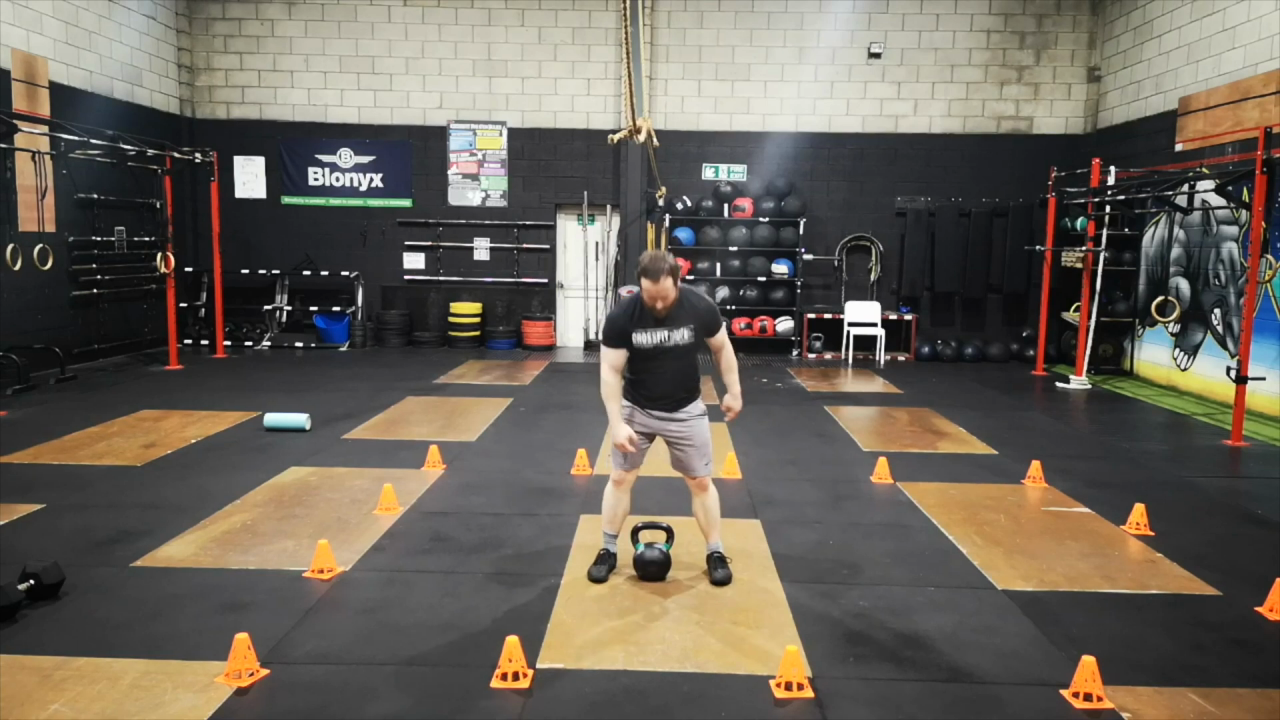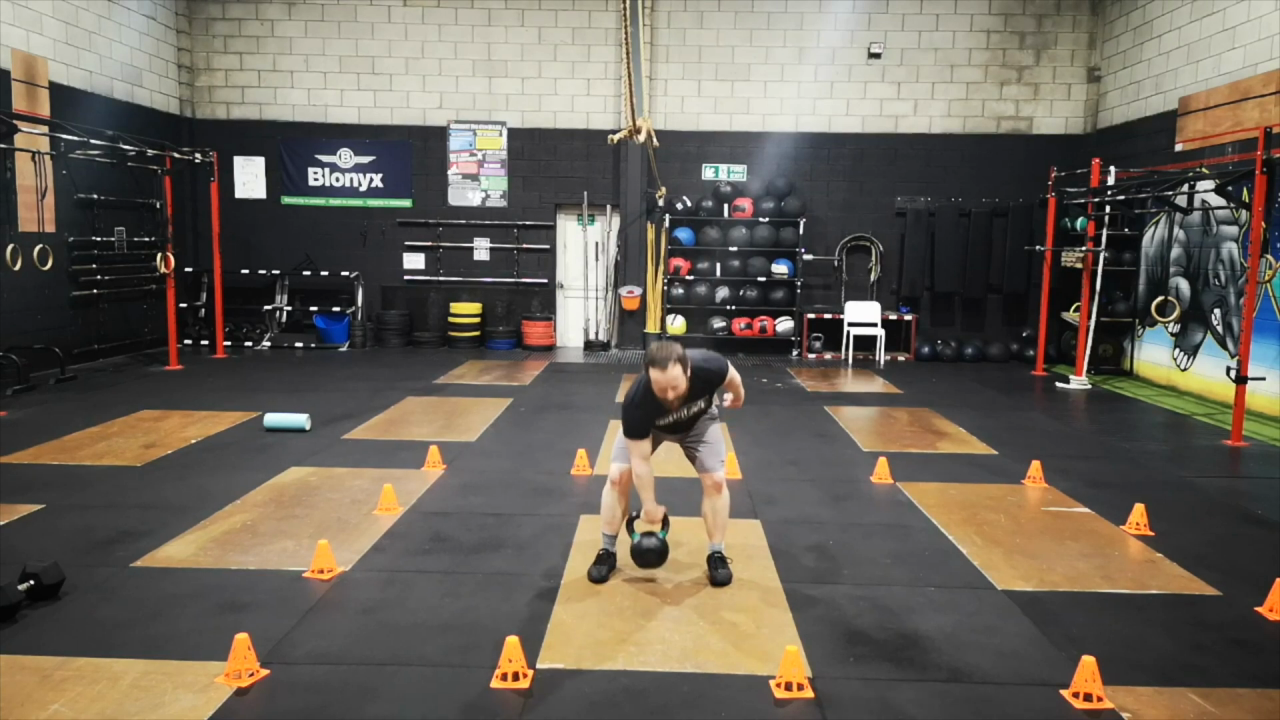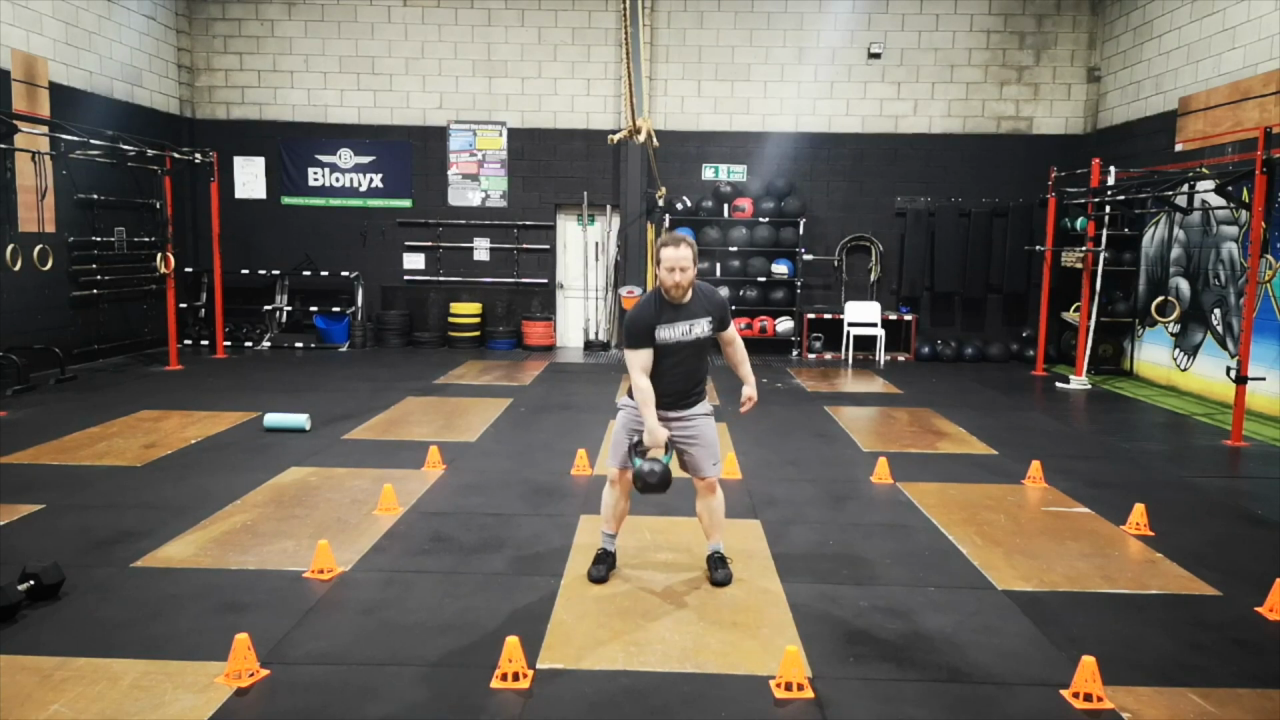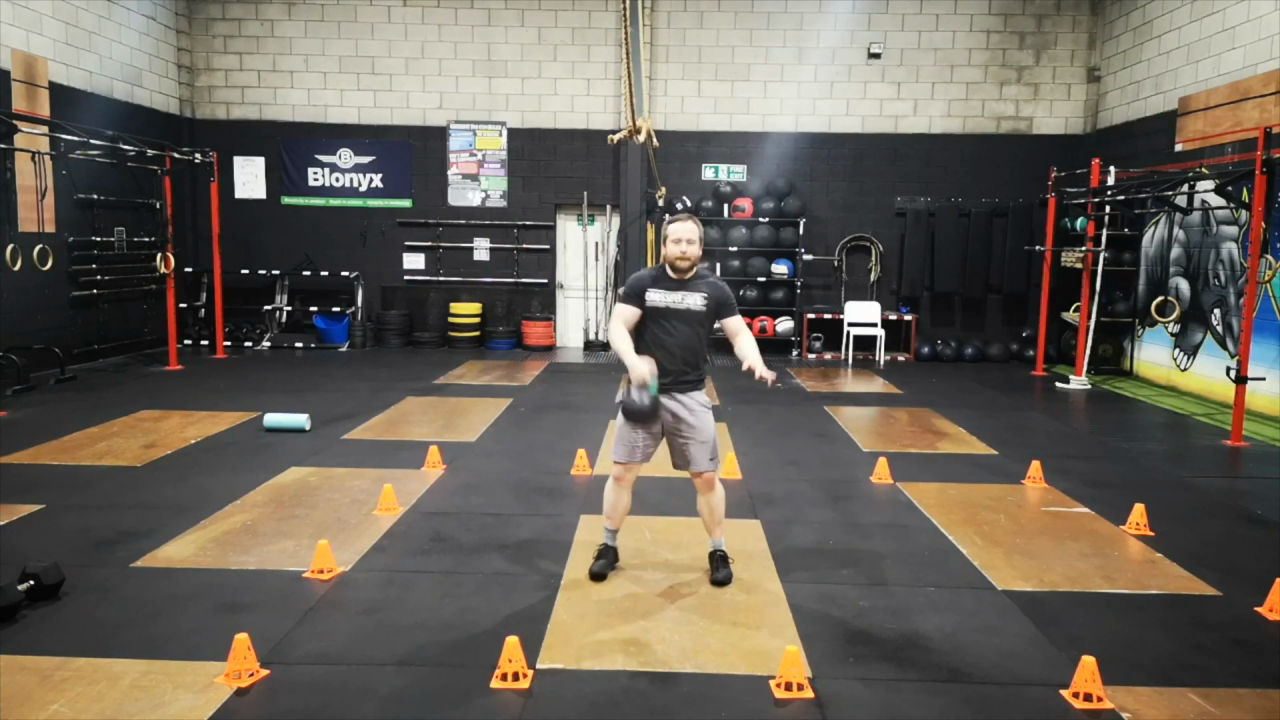
dt=1s
person 1, frame 1
left shoulder: (700, 307)
right shoulder: (622, 315)
left elbow: (722, 348)
right elbow: (610, 372)
left wrist: (734, 391)
right wrist: (616, 423)
left hip: (686, 410)
right hip: (636, 408)
left knee: (700, 480)
right knee: (620, 477)
left ankle: (715, 553)
right ankle: (608, 551)
person 1, frame 2
left shoulder: (709, 367)
right shoulder: (637, 401)
left elbow: (731, 376)
right elbow: (640, 460)
left wrist: (738, 396)
right wrist: (650, 506)
left hip: (698, 420)
right hip: (650, 425)
left knee: (715, 480)
right knee: (618, 476)
left ankle: (716, 554)
right ankle: (607, 551)
person 1, frame 3
left shoulder: (712, 301)
right shoulder: (641, 314)
left elbow: (732, 342)
right elbow: (639, 376)
left wrist: (749, 381)
right wrist: (651, 425)
left hip: (692, 409)
right hip: (642, 407)
left knee: (707, 481)
right knee: (619, 476)
left ankle: (716, 554)
right ankle: (607, 551)
person 1, frame 4
left shoulder: (714, 289)
right shoulder: (642, 283)
left elbow: (739, 333)
right elbow: (617, 327)
left wrist: (754, 361)
right wrist: (632, 359)
left hip: (690, 397)
left knee: (706, 477)
right knee: (622, 472)
left ankle: (718, 552)
right ankle: (609, 546)
